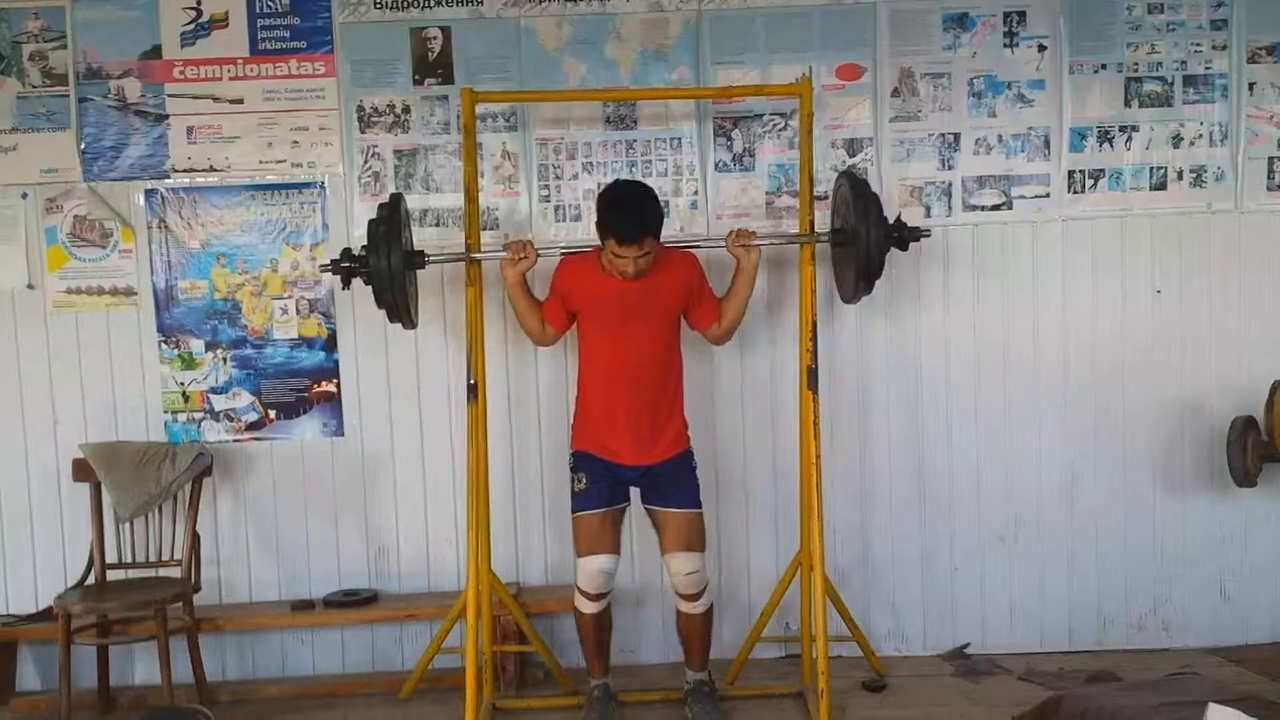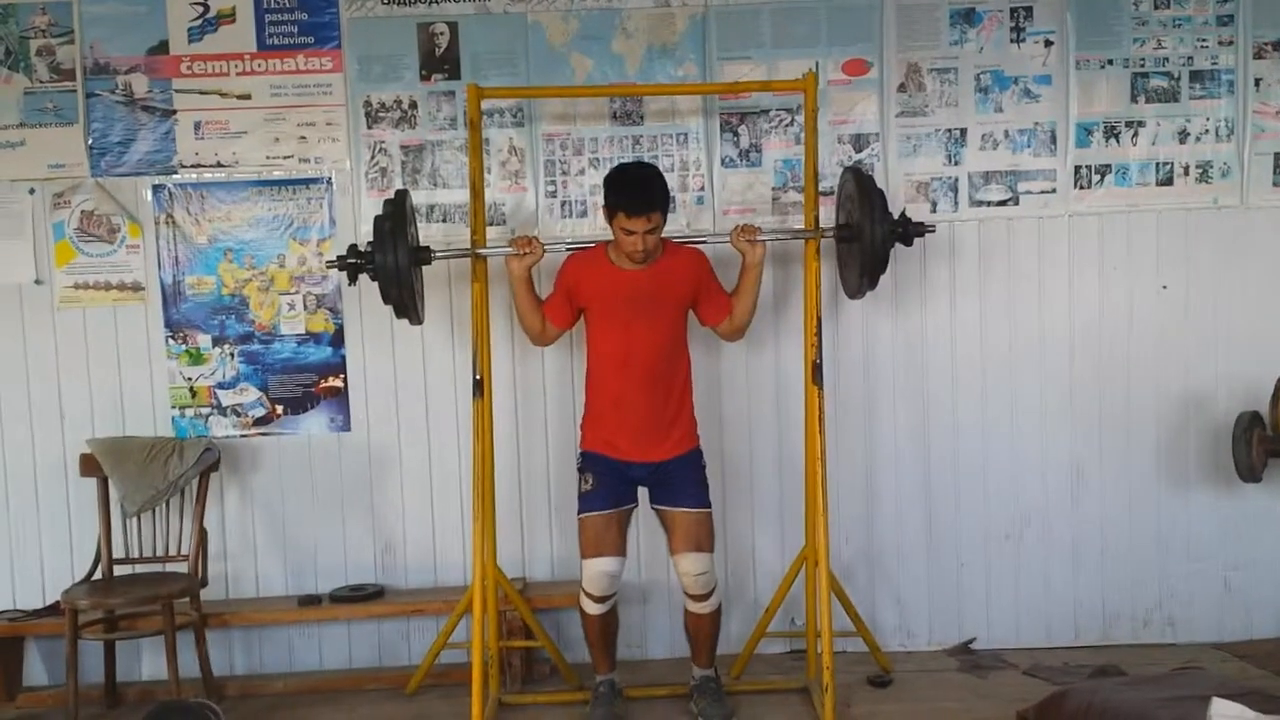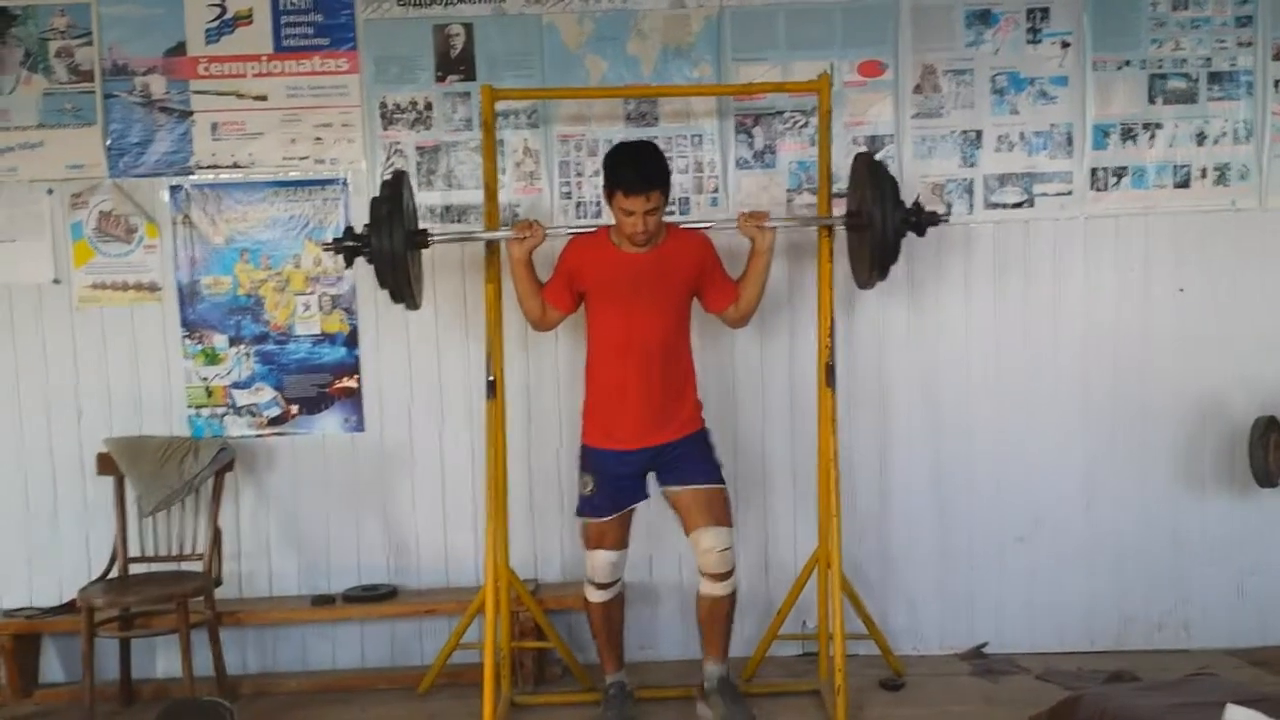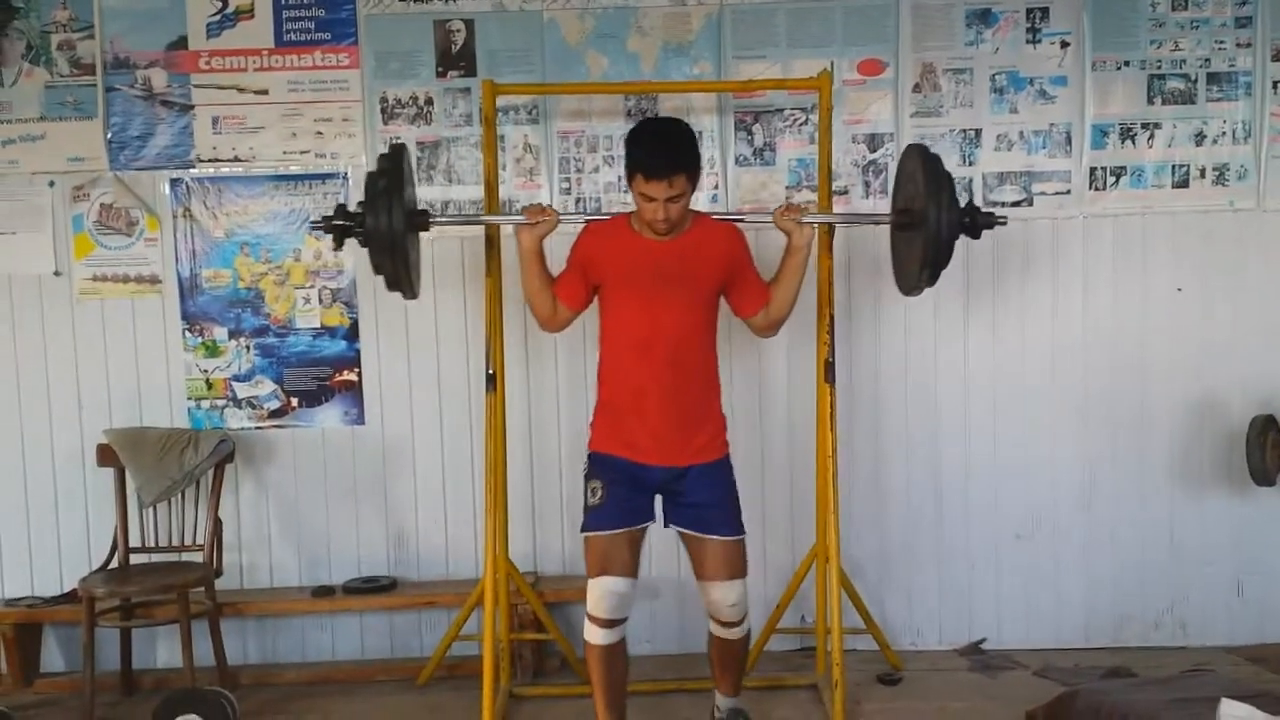
dt=1s
person 1, frame 1
left shoulder: (683, 269)
right shoulder: (572, 273)
left elbow: (720, 330)
right elbow: (542, 332)
left wrist: (746, 268)
right wrist: (514, 279)
left hip: (668, 451)
right hip: (597, 453)
left knee: (690, 576)
right knee: (592, 578)
person 1, frame 2
left shoulder: (690, 264)
right shoulder: (580, 269)
left elbow: (732, 326)
right elbow: (541, 332)
left wrist: (752, 263)
right wrist: (519, 276)
left hip: (676, 450)
right hip: (604, 452)
left knee: (699, 577)
right knee: (598, 580)
person 1, frame 3
left shoulder: (694, 248)
right shoulder: (581, 253)
left elbow: (737, 312)
right elbow: (542, 317)
left wrist: (762, 249)
right wrist: (519, 259)
left hip: (681, 433)
right hip: (607, 440)
left knee: (717, 554)
right knee: (603, 571)
person 1, frame 4
left shoulder: (724, 242)
right shoulder: (597, 241)
left elbow: (766, 319)
right elbow: (551, 316)
left wrist: (798, 247)
right wrist: (529, 247)
left hip: (702, 454)
right hip: (617, 453)
left knee: (728, 603)
right knee: (605, 608)
